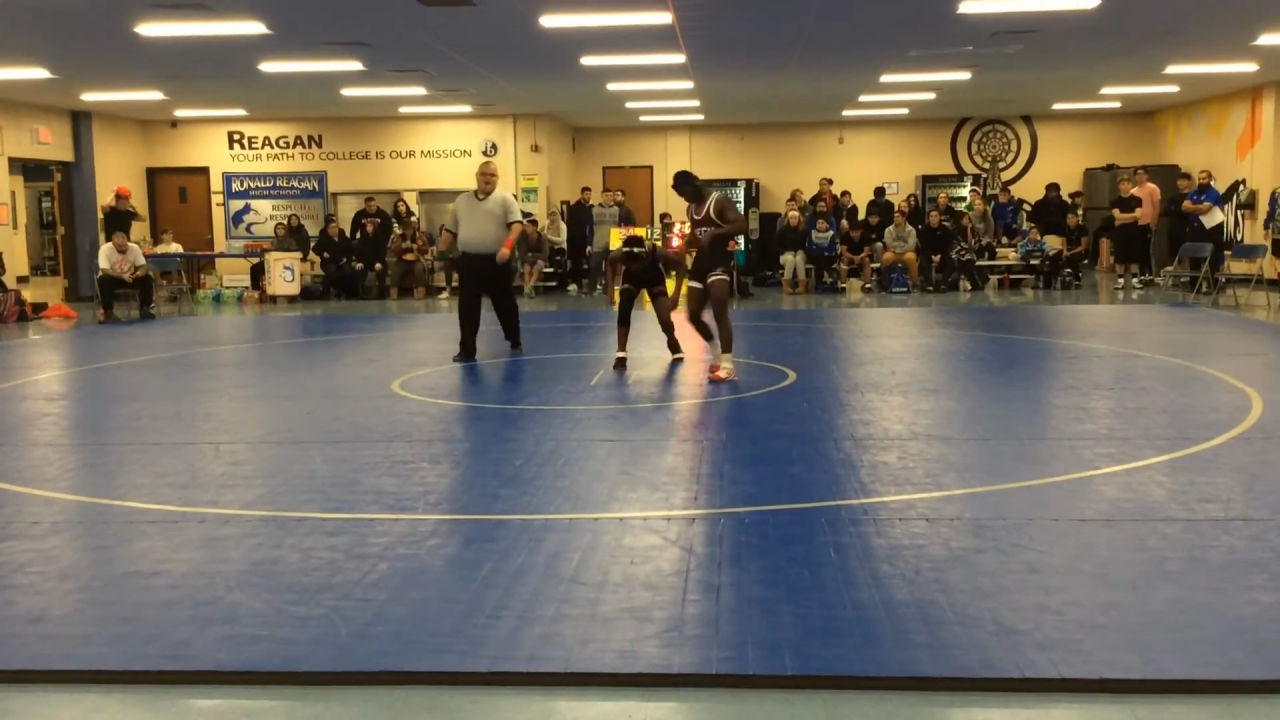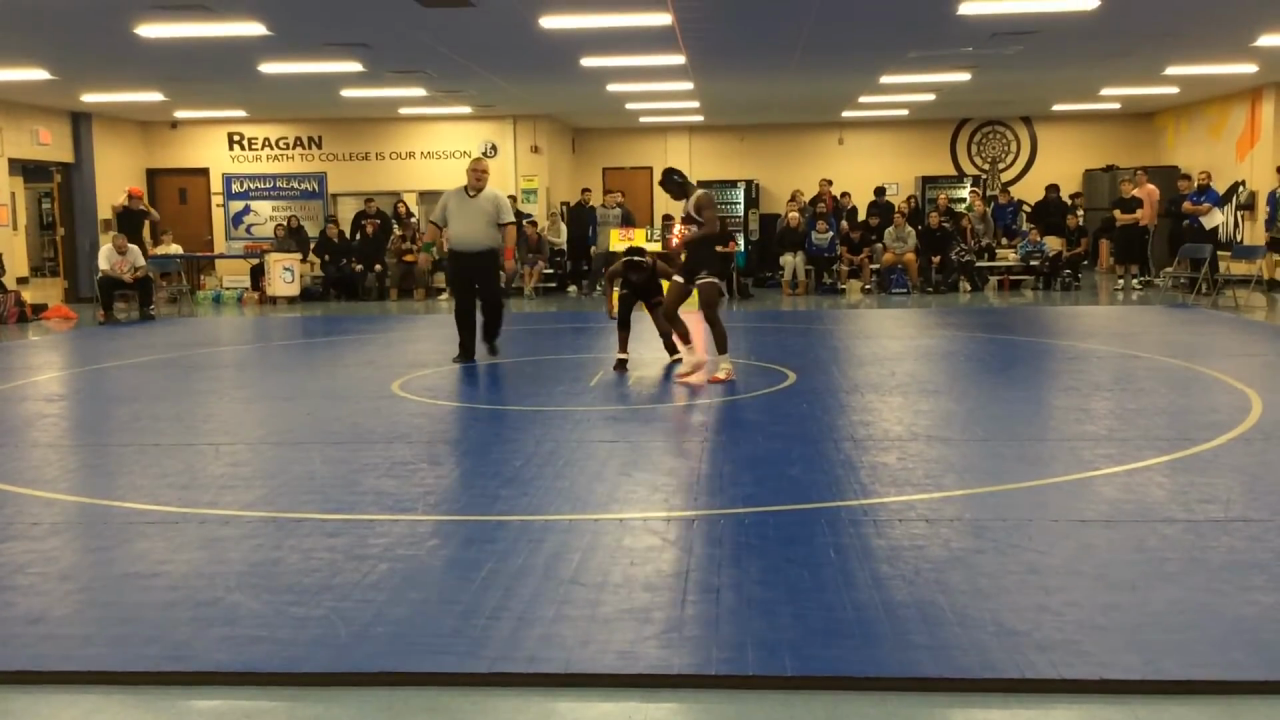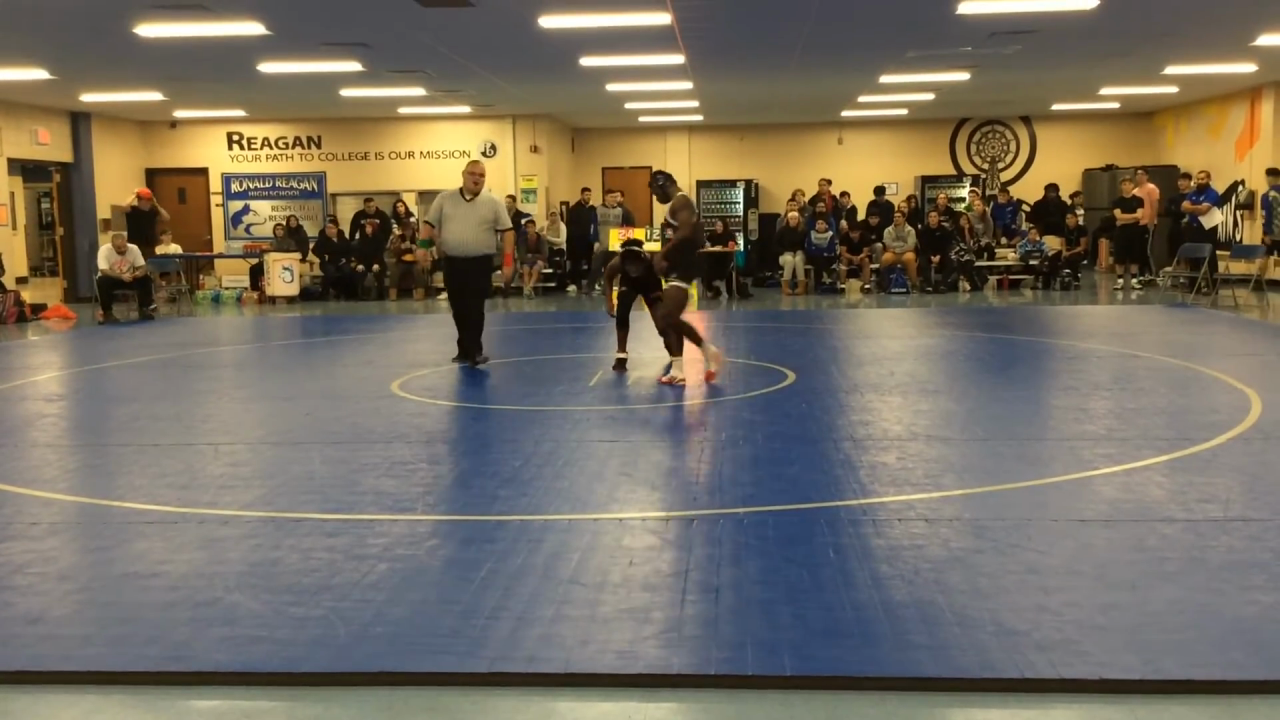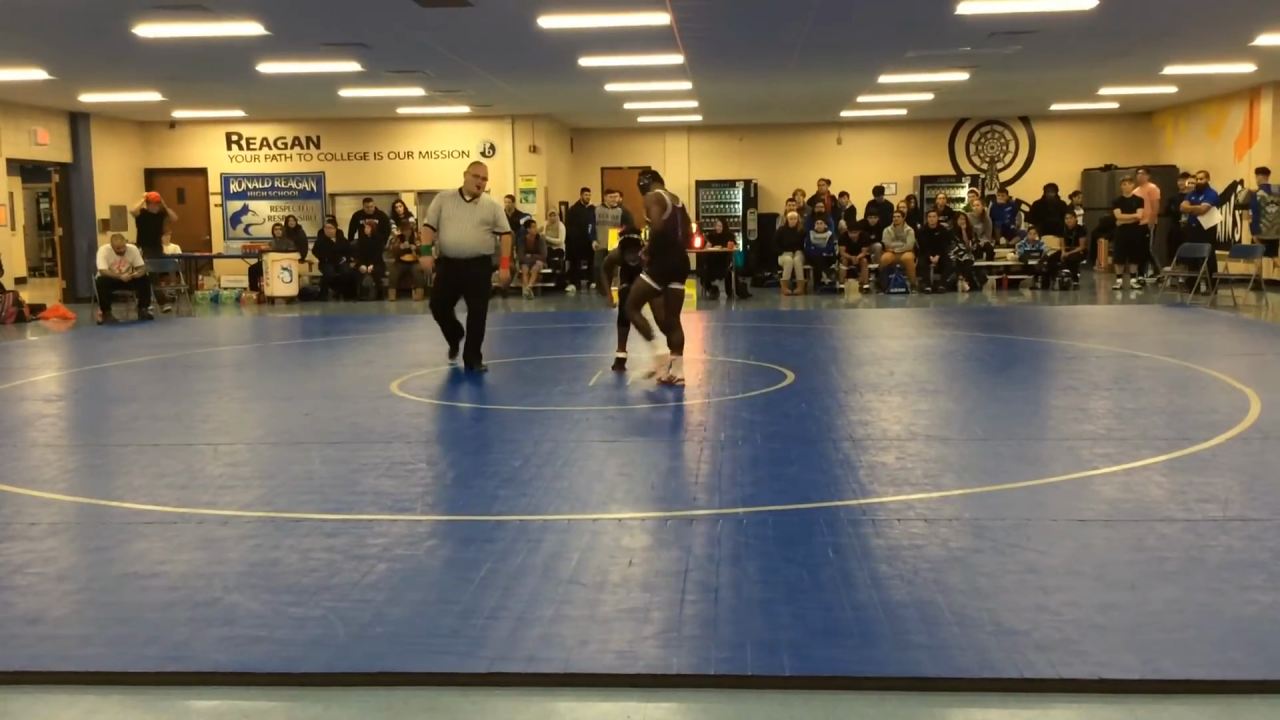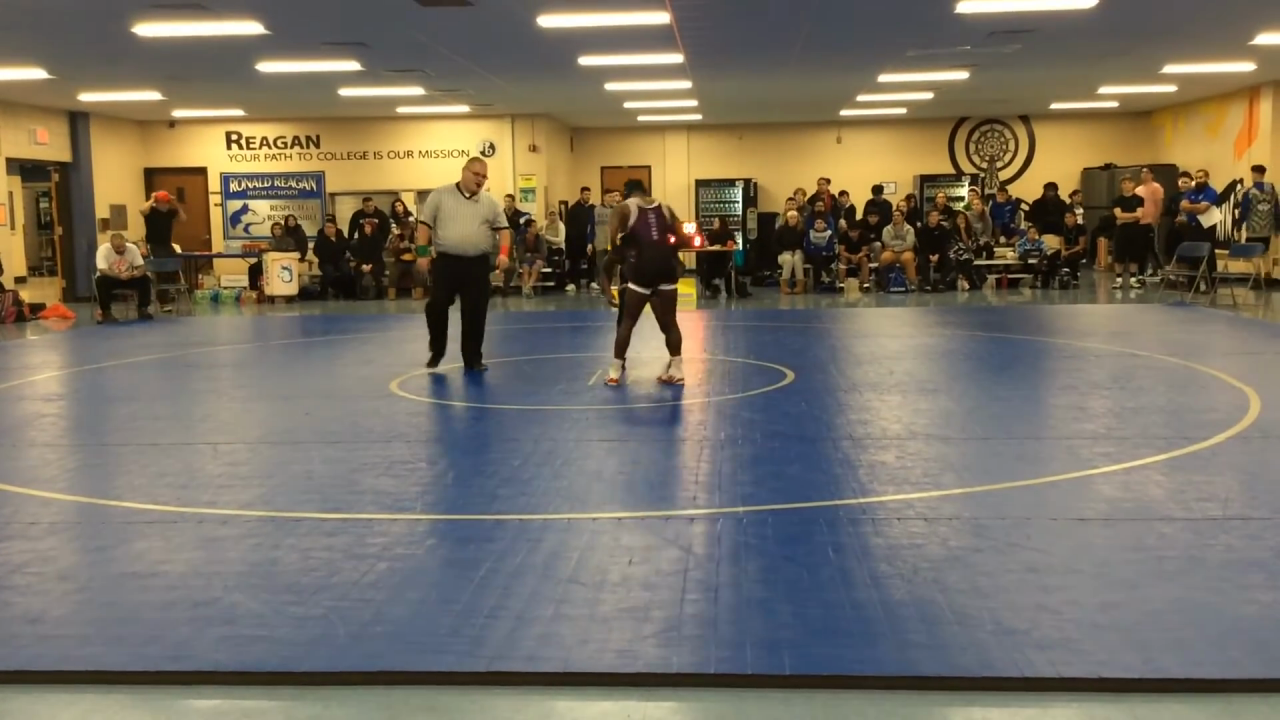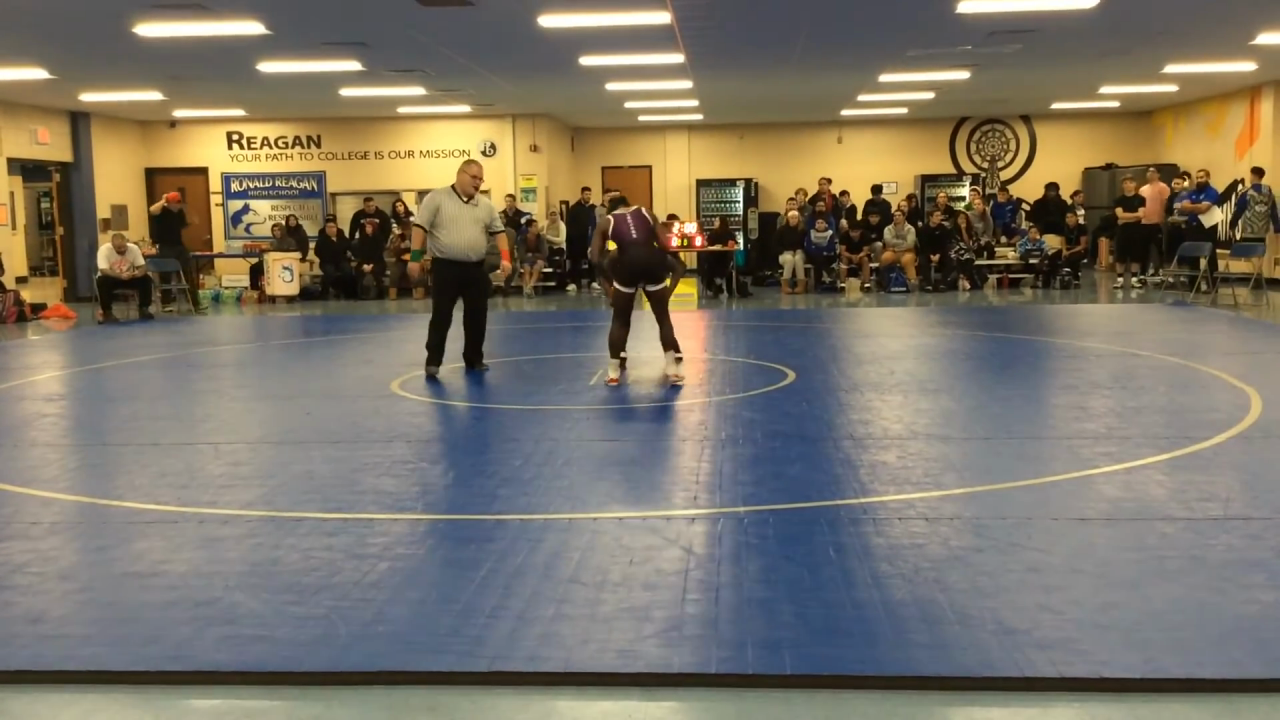
dt=0.2s
person 1, frame 1
left shoulder: (721, 201)
right shoulder: (691, 208)
left elbow: (742, 227)
left wrist: (714, 234)
right wrist: (686, 246)
left hip: (720, 261)
right hip: (700, 262)
left knee: (720, 314)
right knee: (693, 316)
left ankle: (727, 366)
right ankle: (716, 352)
person 1, frame 2
left shoulder: (703, 198)
right shoulder: (688, 203)
left elbow: (713, 229)
left wrist: (686, 239)
right wrist: (684, 242)
left hip: (707, 262)
right hip: (690, 261)
left knee: (711, 316)
right knee: (667, 310)
left ankle: (726, 367)
right ankle: (693, 357)
person 1, frame 3
left shoulder: (680, 201)
right shoulder: (679, 202)
left elbow: (686, 232)
right elbow: (697, 238)
left wrist: (663, 252)
right wrist: (666, 256)
left hip: (682, 265)
right hip: (678, 264)
left knee: (669, 318)
right knee: (666, 319)
left ankle: (710, 353)
right ankle: (677, 371)
person 1, frame 4
left shoulder: (652, 197)
right shoulder: (677, 200)
left elbow: (657, 226)
right elbow: (687, 236)
left wrist: (649, 250)
left hip: (662, 260)
right hip: (680, 261)
left knee: (632, 307)
right knee: (671, 319)
left ankle: (659, 356)
right ankle: (676, 370)
person 1, frame 5
left shoulder: (623, 208)
right shoulder: (663, 207)
left elbow: (612, 239)
right elbow: (682, 239)
left wrist: (626, 252)
left hip: (644, 264)
right hip: (667, 262)
left knee: (628, 320)
right knee: (668, 320)
left ankle: (615, 373)
right ankle: (676, 371)
person 1, frame 6
left shoulder: (606, 222)
right shoulder: (646, 212)
left elbow: (595, 258)
right elbow: (663, 244)
left wrist: (610, 272)
left hip: (627, 262)
right hip: (651, 259)
left knee: (620, 320)
right knee: (663, 318)
left ankle: (613, 374)
right ankle: (673, 370)
person 2, frame 1
left shoulder: (505, 199)
right shoulder: (462, 201)
left elbow: (517, 224)
right elbow: (450, 230)
left wrist: (507, 246)
left hip: (496, 261)
right hip: (468, 260)
left knee: (505, 303)
right knee: (467, 307)
left ankle: (514, 340)
right ankle: (467, 350)
person 2, frame 2
left shoulder: (496, 198)
right shoulder: (450, 197)
left elbow: (509, 226)
right elbow: (435, 223)
left hip: (487, 258)
right hip: (458, 258)
left knee: (492, 301)
right knee: (463, 306)
left ankle: (490, 338)
right ankle: (466, 351)
person 2, frame 3
left shoulder: (493, 203)
right shoulder: (445, 199)
left elbow: (507, 232)
right elbow: (430, 224)
left wrist: (508, 262)
left hip: (480, 263)
right hip: (453, 263)
left knee: (475, 308)
right knee: (459, 309)
left ankle: (475, 352)
right ankle: (465, 350)
person 2, frame 4
left shoulder: (492, 205)
right shoulder: (443, 199)
left elbow: (505, 235)
right elbow: (429, 227)
left wrist: (504, 265)
right wrist: (426, 252)
left hip: (478, 266)
right hip: (448, 264)
left knee: (477, 312)
right knee: (439, 307)
left ankle: (473, 359)
right ankle: (455, 338)
person 2, frame 5
left shoulder: (490, 202)
right shoulder: (440, 195)
left elbow: (503, 229)
right elbow: (426, 224)
left wrist: (503, 253)
left hip: (477, 264)
right hip: (445, 262)
left knee: (475, 313)
right knee: (436, 307)
left ankle: (473, 359)
right ankle: (436, 351)
person 2, frame 6
left shoulder: (485, 205)
right shoulder: (437, 198)
left elbow: (499, 232)
right elbow: (420, 228)
left wrist: (505, 257)
right wrist: (415, 257)
left hip: (476, 269)
right hip: (445, 267)
left knee: (477, 316)
right knee: (441, 315)
left ankle: (474, 359)
right ankle: (432, 362)
